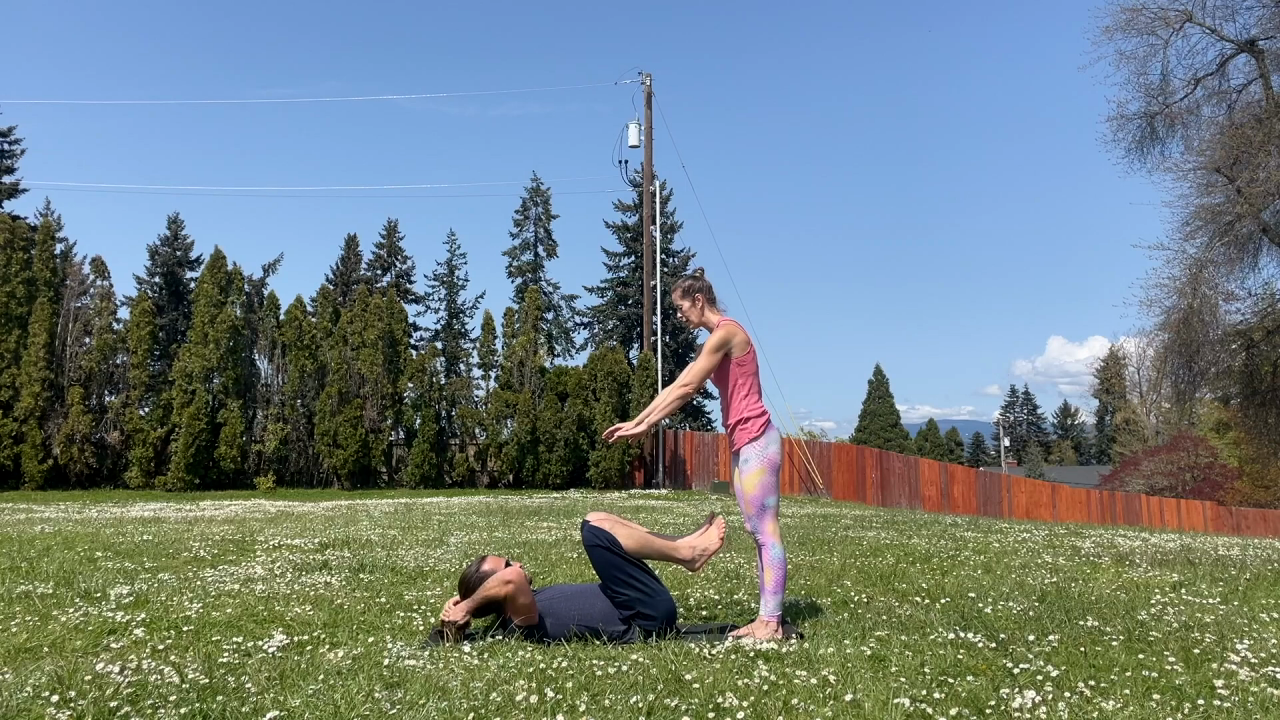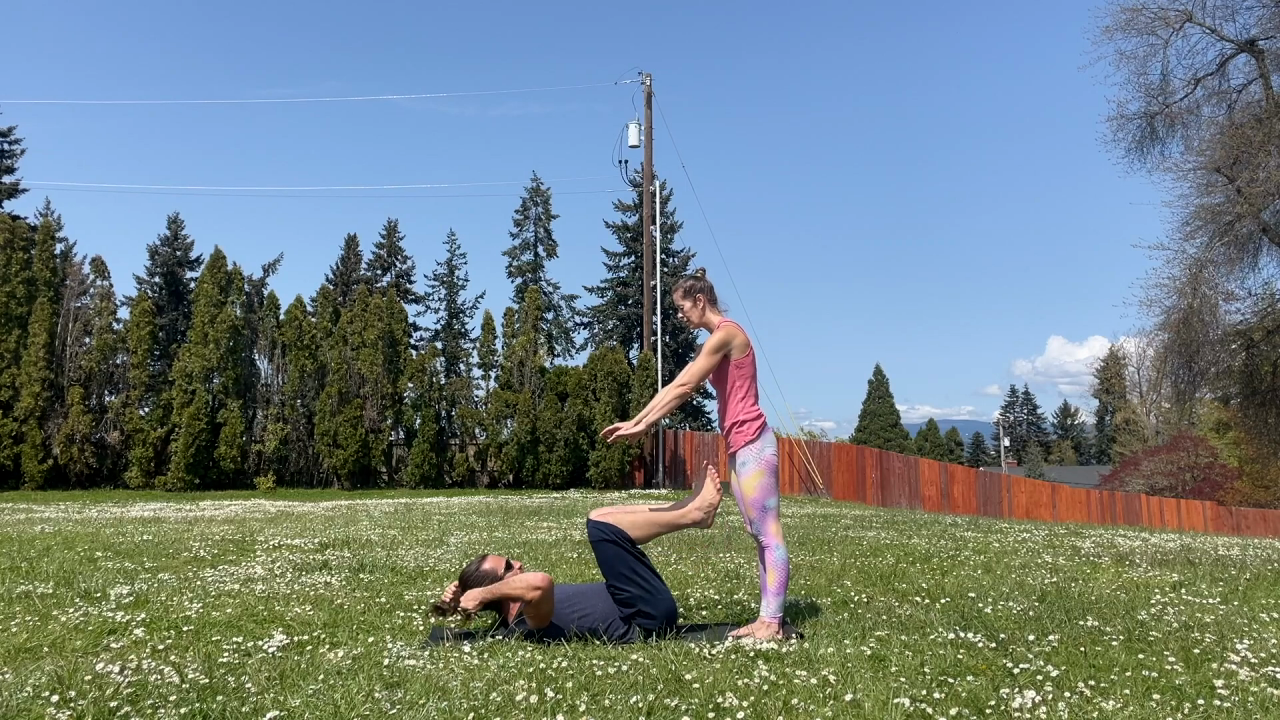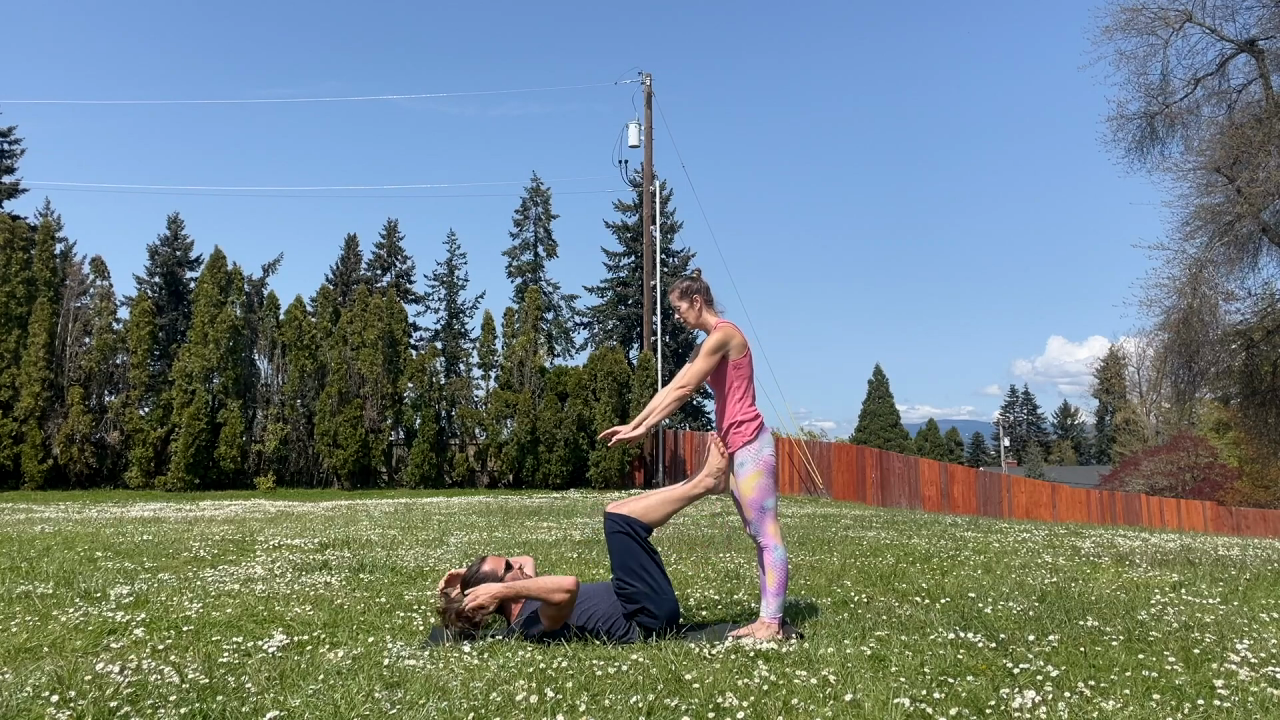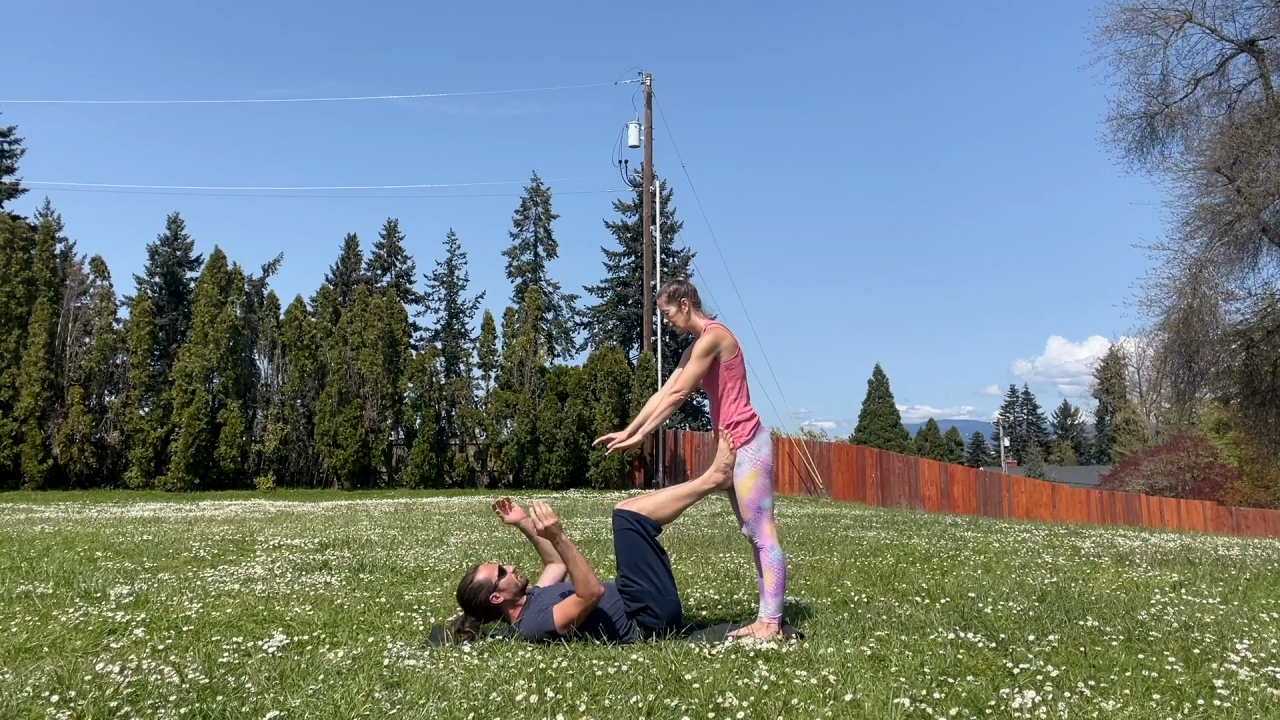
dt=0.2s
person 1, frame 1
left shoulder: (726, 333)
right shoulder: (715, 340)
left elbow: (687, 389)
right elbow: (677, 385)
left wrist: (645, 426)
right wrist: (636, 421)
left hip: (756, 439)
right hip: (743, 443)
left knee: (765, 531)
right knee: (757, 531)
left ankle: (771, 621)
right ankle: (766, 617)
person 1, frame 2
left shoulder: (726, 334)
right shoulder: (713, 342)
left elbow: (685, 388)
right elbow: (675, 385)
left wrist: (643, 426)
right wrist: (634, 421)
left hip: (751, 442)
right hip: (739, 446)
left knee: (768, 533)
right knee: (758, 533)
left ankle: (772, 621)
right ankle: (766, 618)
person 1, frame 3
left shoulder: (723, 334)
right shoulder: (708, 344)
left elbow: (683, 391)
right elbow: (670, 387)
left wrist: (644, 429)
right wrist: (632, 425)
left hip: (749, 443)
right hip: (736, 446)
left knee: (767, 534)
right knee: (757, 534)
left ankle: (773, 623)
right ankle: (767, 618)
person 1, frame 4
left shoulder: (713, 336)
right shoulder: (696, 347)
left elbow: (678, 395)
right elbow: (664, 391)
left wrist: (639, 436)
right wrist: (626, 432)
left hip: (747, 442)
right hip: (735, 445)
left knee: (763, 533)
right knee: (754, 533)
left ankle: (771, 622)
right ankle: (766, 618)
person 2, frame 1
left shoulder: (520, 608)
right shoulder: (526, 624)
right elbow: (509, 583)
left wrist: (462, 598)
right wrist: (471, 602)
left hip: (645, 617)
right hip: (648, 621)
left knee: (599, 521)
right knee: (595, 525)
left ankle: (683, 547)
right ankle: (687, 552)
person 2, frame 2
left shoulder: (515, 614)
right shoulder: (529, 624)
right elbow: (541, 581)
left wrist: (463, 587)
right wrist: (481, 594)
left hip: (642, 617)
right hip: (646, 620)
left knee: (605, 517)
right knee: (600, 521)
left ankle: (690, 508)
right ankle: (693, 513)
person 2, frame 3
left shoulder: (524, 606)
right shoulder: (533, 625)
left elbow: (528, 567)
right elbow: (568, 586)
left wrist: (469, 575)
right wrist: (504, 584)
left hip: (644, 616)
right hip: (647, 620)
left knee: (622, 516)
right knee: (618, 514)
left ankle: (701, 483)
right ankle: (704, 482)
person 2, frame 4
left shoulder: (528, 602)
right shoulder: (535, 627)
left elbow: (557, 563)
right elbow: (591, 592)
left wrist: (525, 526)
right wrist: (557, 536)
left hip: (645, 617)
right hip: (648, 622)
left knee: (630, 515)
right knee: (627, 513)
left ankle: (711, 479)
right ankle: (712, 478)
